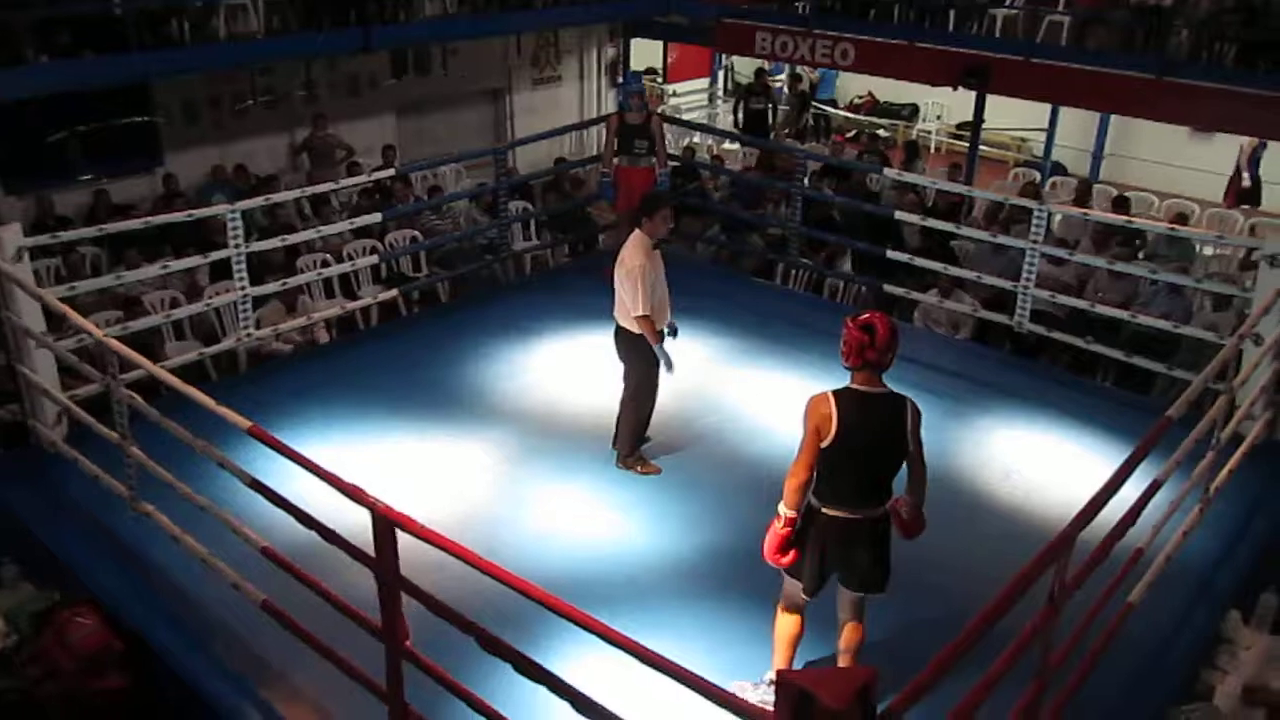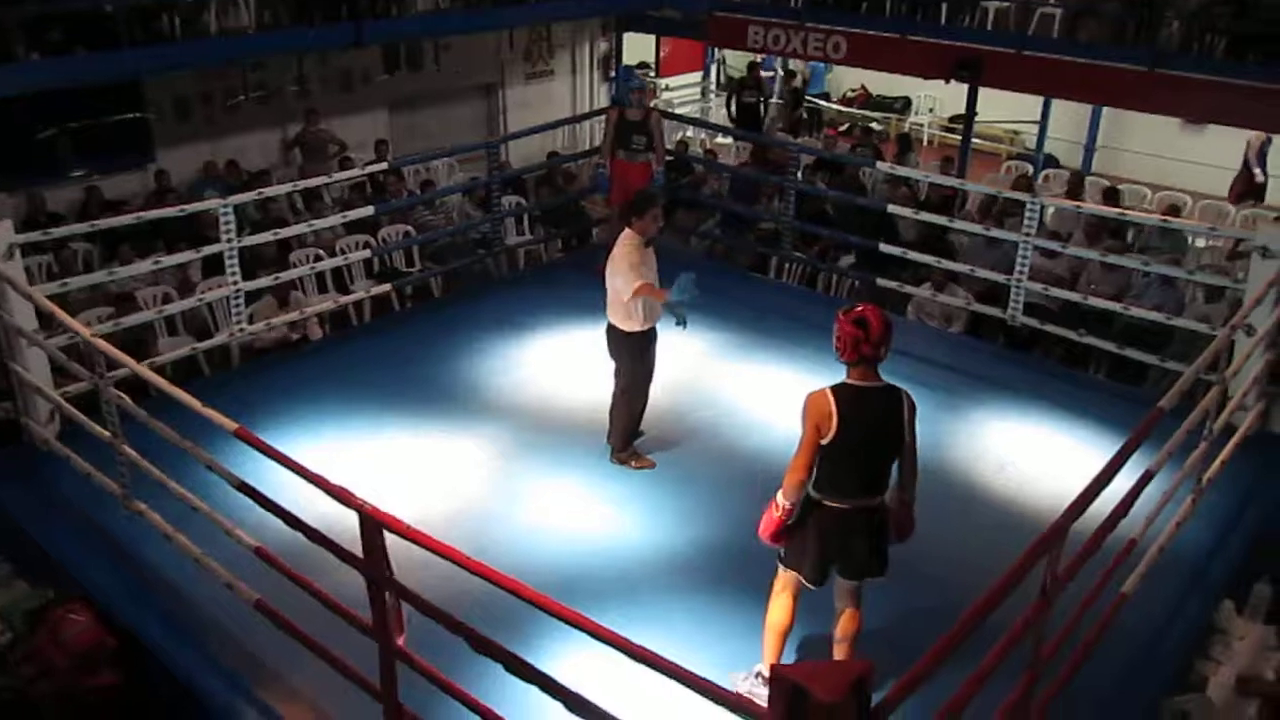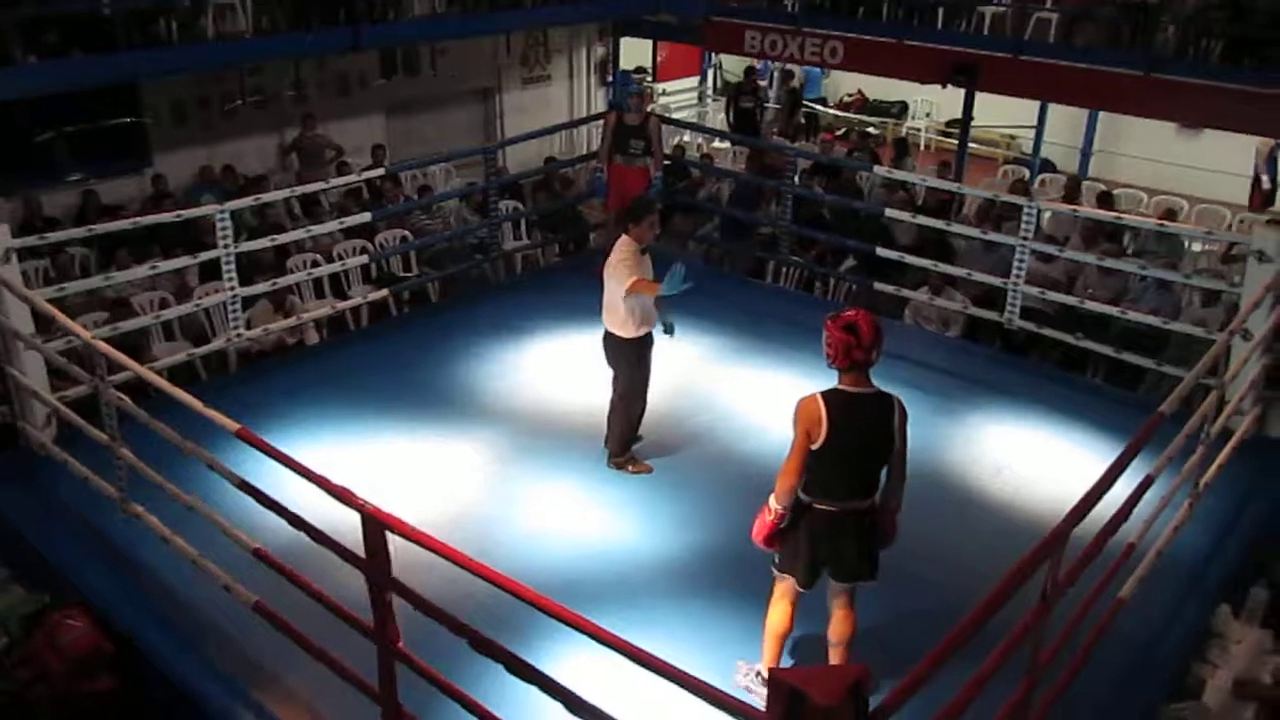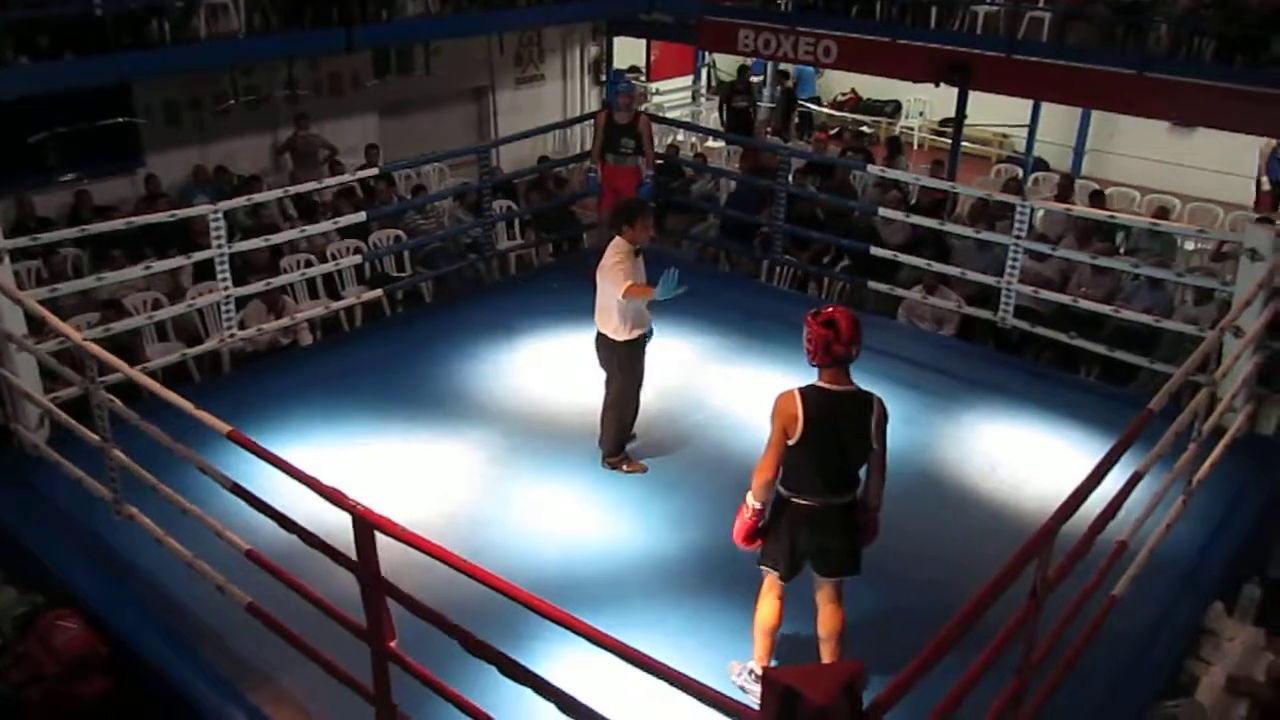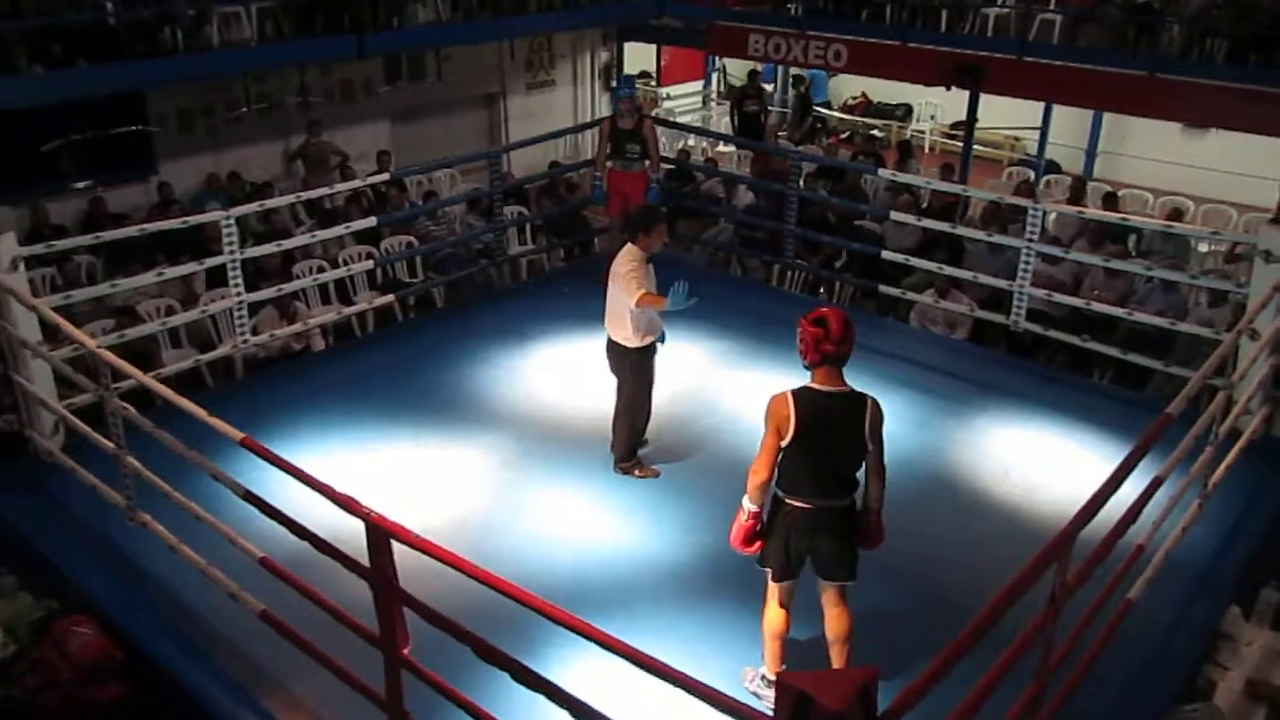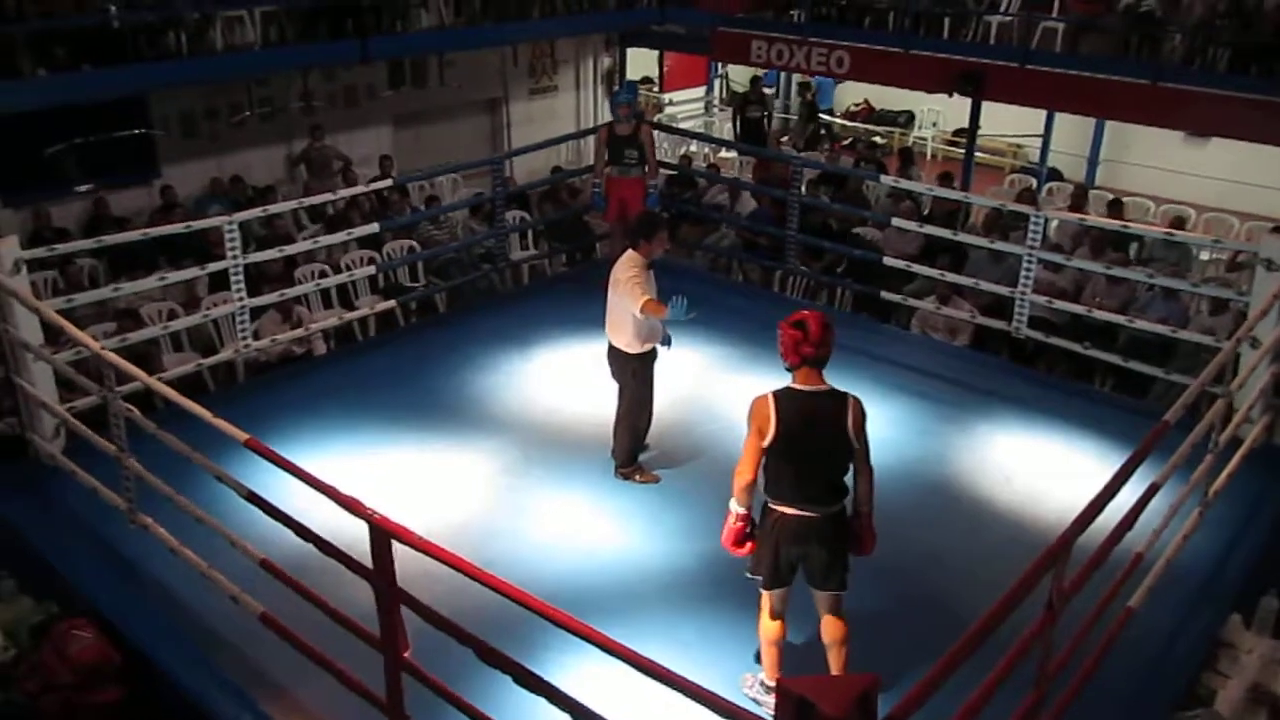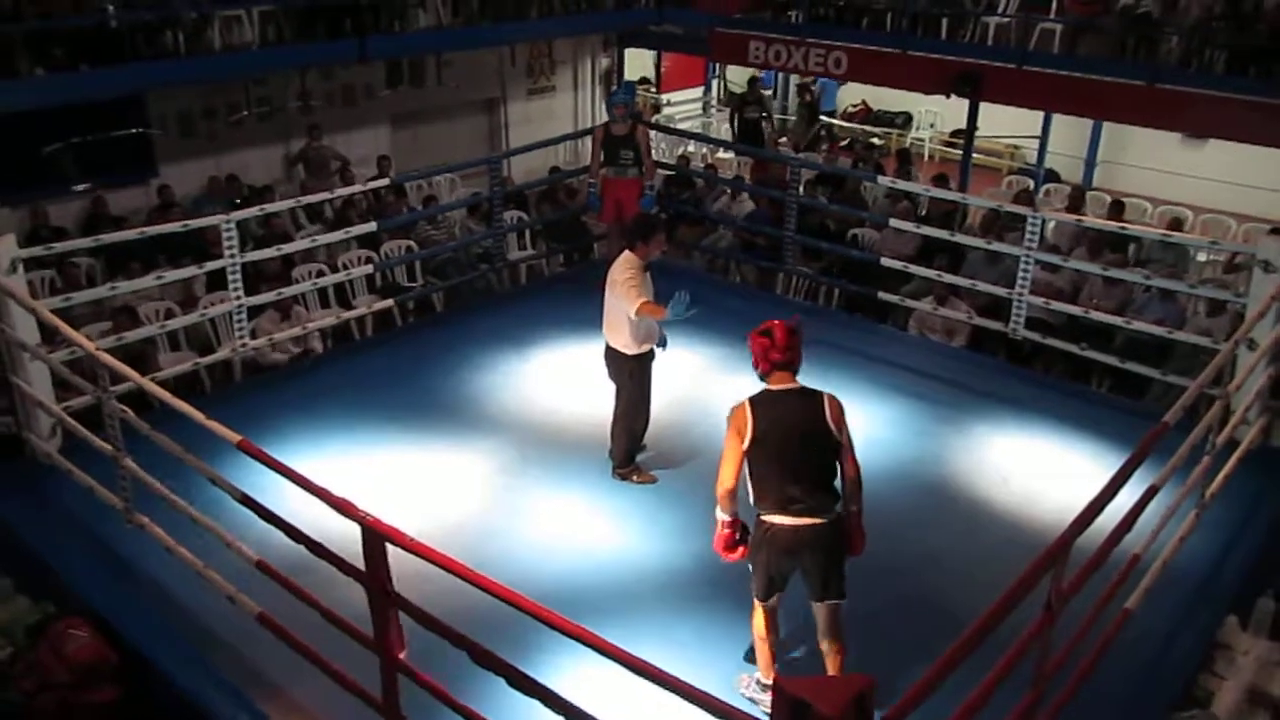
dt=0.2s
person 1, frame 1
left shoulder: (823, 406)
right shoulder: (907, 411)
left elbow: (800, 474)
right elbow: (917, 473)
left wrist: (784, 520)
right wrist: (914, 507)
left hip: (824, 522)
right hip: (872, 527)
left knee: (791, 602)
right knee: (852, 611)
left ankle: (775, 685)
person 1, frame 2
left shoulder: (822, 402)
right shoulder: (903, 403)
left elbow: (800, 470)
right elbow: (908, 468)
left wrist: (782, 506)
right wrist: (901, 505)
left hip: (823, 515)
right hip: (869, 516)
left knee: (785, 588)
right knee: (849, 599)
left ankle: (766, 676)
person 1, frame 3
left shoulder: (813, 407)
right shoulder: (894, 409)
left elbow: (791, 475)
right elbow: (896, 474)
left wrist: (774, 511)
right wrist: (887, 513)
left hip: (813, 517)
right hip: (859, 520)
left knee: (784, 596)
right knee: (843, 602)
left ankle: (765, 677)
person 1, frame 4
left shoulder: (791, 403)
right shoulder: (874, 408)
left elbow: (768, 471)
right elbow: (876, 473)
left wrist: (753, 507)
right wrist: (869, 510)
left hip: (794, 512)
right hip: (841, 514)
left knee: (772, 592)
right knee: (830, 597)
left ankle: (758, 674)
person 1, frame 5
left shoulder: (784, 405)
right shoulder: (869, 409)
left elbow: (762, 472)
right elbow: (875, 473)
left wrist: (750, 511)
right wrist: (872, 513)
left hip: (791, 514)
right hip: (839, 516)
left knee: (778, 597)
right knee: (835, 600)
left ankle: (771, 679)
person 1, frame 6
left shoulder: (766, 407)
right shoulder: (851, 408)
left elbow: (746, 475)
right elbow: (863, 474)
left wrist: (739, 514)
right wrist: (863, 517)
left hip: (781, 521)
right hip: (830, 522)
left knee: (772, 606)
right knee: (830, 608)
left ankle: (770, 686)
person 1, frame 7
left shoulder: (744, 413)
right shoulder: (829, 405)
left elbow: (727, 483)
right elbow: (851, 473)
left wrist: (726, 520)
right wrist: (852, 516)
left hip: (774, 531)
right hip: (824, 530)
left knee: (765, 606)
right knee: (828, 616)
left ankle: (766, 685)
person 2, frame 1
left shoulder: (645, 244)
right shoulder: (638, 259)
right elbow: (640, 313)
left wrist: (667, 320)
right wrist: (658, 347)
left hip: (639, 333)
right hip: (637, 337)
left knee: (638, 389)
right knee: (640, 394)
left ankle: (625, 437)
right ankle: (628, 455)
person 2, frame 2
left shoulder: (642, 243)
right shoulder: (627, 253)
right elbow: (639, 288)
left wrist: (669, 305)
right wrist: (669, 296)
left hip: (640, 329)
right hip: (630, 334)
left knee: (636, 386)
right knee: (631, 390)
left ankle: (621, 431)
right ankle: (622, 450)
person 2, frame 3
left shoulder: (639, 249)
right shoulder: (622, 258)
right elbow: (632, 286)
left wrist: (661, 316)
right wrist: (664, 289)
left hip: (637, 334)
right hip: (625, 340)
left knee: (633, 392)
right knee: (629, 396)
left ankle: (618, 436)
right ankle: (619, 455)
person 2, frame 4
left shoulder: (632, 251)
right shoulder: (615, 261)
right elbow: (628, 290)
left wrist: (644, 321)
right wrist: (658, 294)
left hip: (629, 335)
right hip: (618, 342)
left knee: (626, 392)
right knee: (622, 397)
left ankle: (613, 436)
right ankle: (613, 455)
person 2, frame 5
left shoulder: (639, 256)
right shoulder: (628, 268)
right elbow: (640, 298)
left wrist: (657, 325)
right wrist: (669, 304)
left hip: (638, 342)
right hip: (629, 348)
left knee: (635, 398)
right knee: (634, 402)
left ankle: (625, 441)
right ankle: (626, 460)
person 2, frame 6
left shoulder: (636, 261)
right shoulder: (630, 274)
right elbow: (643, 305)
left wrist: (660, 328)
right wrist: (670, 314)
left hip: (635, 347)
right hip: (631, 354)
left knee: (633, 404)
right knee: (635, 408)
left ankle: (625, 446)
right ankle: (626, 465)
person 2, frame 7
left shoulder: (634, 263)
right shoulder: (627, 275)
right elbow: (639, 307)
left wrist: (656, 330)
right wrist: (669, 313)
left hip: (631, 348)
right hip: (628, 355)
left knee: (630, 405)
right knee: (633, 409)
left ankle: (623, 446)
right ankle: (624, 466)
person 3, frame 1
left shoulder: (654, 120)
right shoulder: (615, 120)
left elbow: (661, 150)
right elbow: (608, 150)
left wrist: (663, 177)
right wrist: (606, 178)
left hip: (645, 173)
right hip: (623, 172)
right knee: (622, 216)
person 3, frame 2
left shoulder: (653, 117)
right shoulder: (615, 114)
left elbow: (659, 147)
right elbow: (607, 143)
left wrist: (659, 174)
left hip: (642, 168)
right hip: (619, 166)
right knee: (615, 209)
person 3, frame 3
left shoulder: (651, 122)
right shoulder: (613, 118)
left elbow: (658, 152)
right elbow: (605, 146)
left wrist: (657, 180)
left hip: (639, 173)
right hip: (617, 171)
right knee: (612, 214)
person 3, frame 4
left shoulder: (642, 120)
right shoulder: (603, 117)
left elbow: (649, 152)
right elbow: (597, 147)
left wrist: (648, 179)
right wrist: (593, 174)
left hip: (631, 173)
right hip: (609, 171)
right knee: (605, 216)
person 3, frame 5
left shoulder: (645, 124)
right shoulder: (607, 125)
left elbow: (654, 155)
right elbow: (601, 154)
left wrist: (655, 183)
right wrist: (597, 182)
left hip: (638, 178)
right hip: (615, 177)
right knee: (615, 221)
person 3, frame 6
left shoulder: (643, 130)
right shoulder: (605, 131)
left elbow: (651, 161)
right elbow: (600, 161)
left wrist: (653, 190)
right wrist: (596, 189)
left hip: (636, 184)
right hip: (614, 184)
right knee: (615, 228)
person 3, frame 7
left shoulder: (639, 131)
right shoulder: (601, 131)
left elbow: (647, 162)
right elbow: (595, 162)
left wrist: (649, 191)
right wrist: (592, 190)
left hip: (632, 185)
right hip: (609, 184)
right knee: (611, 229)
